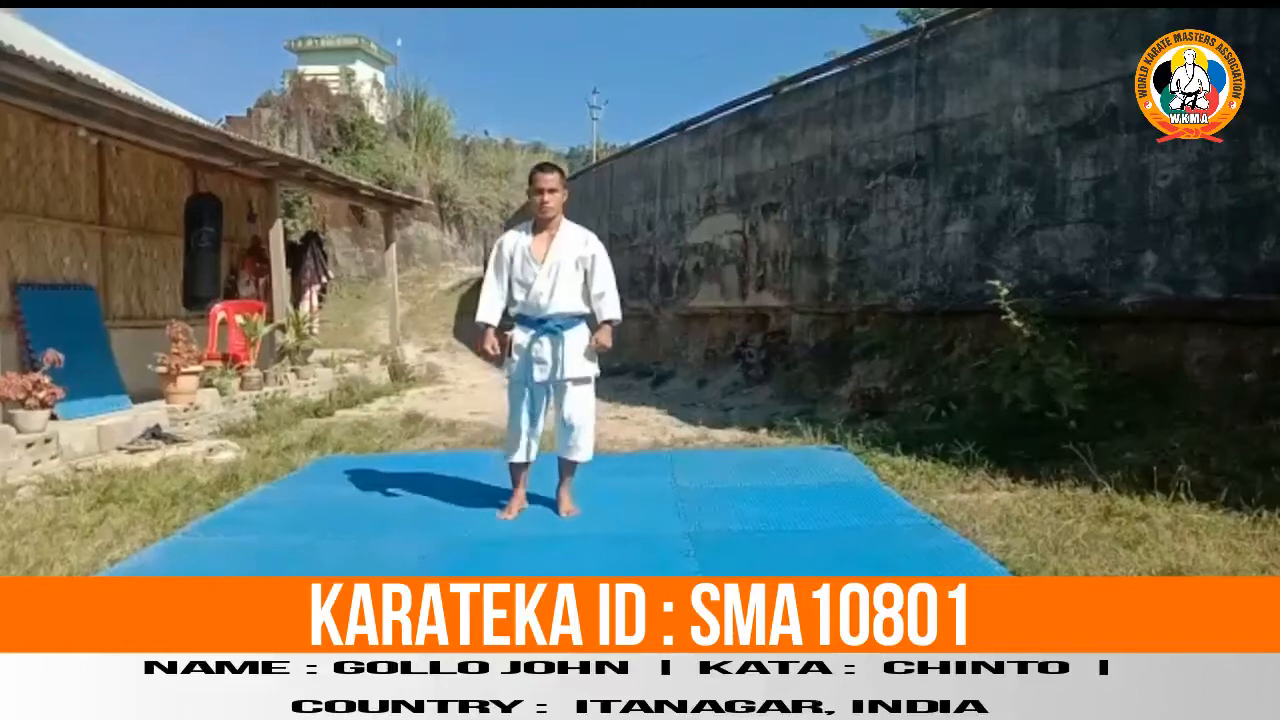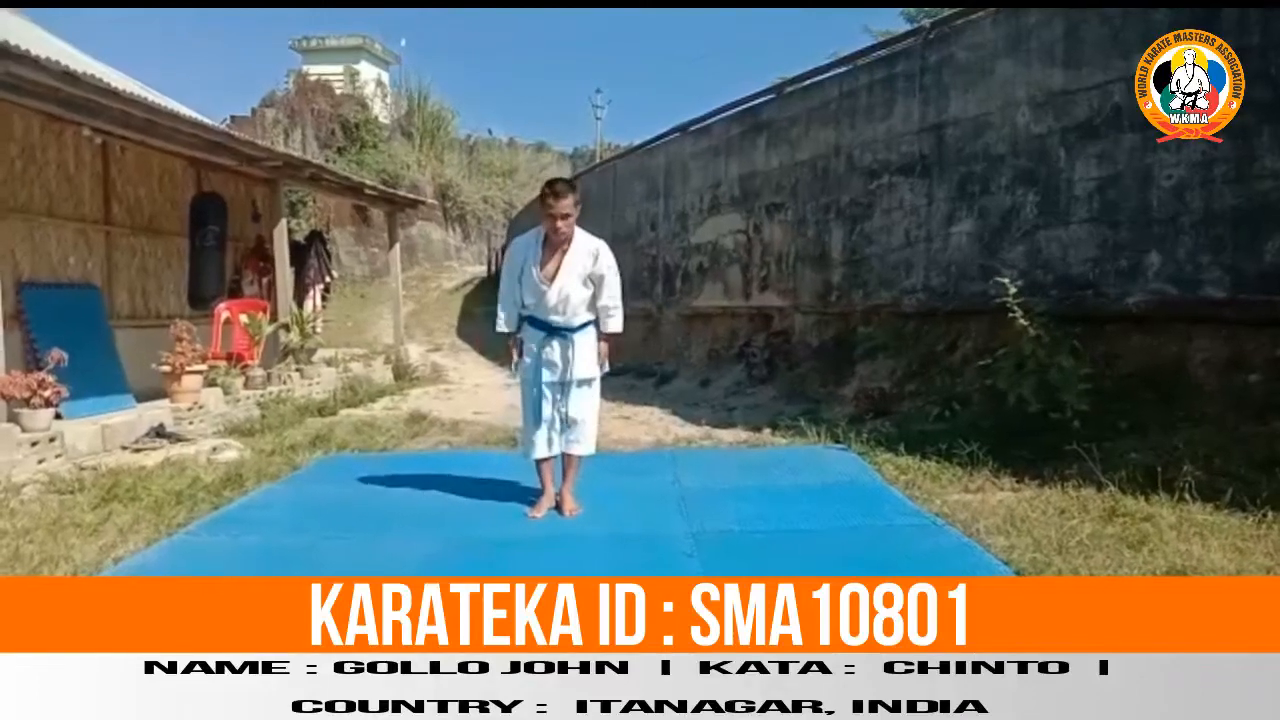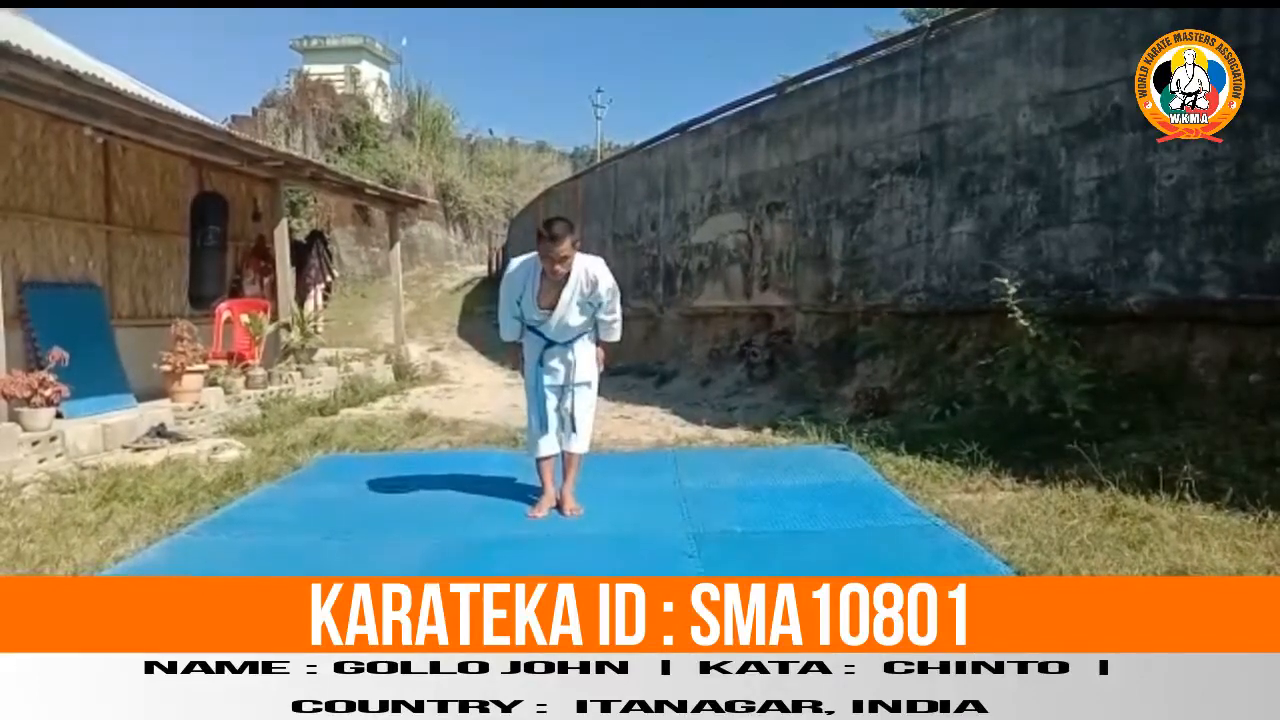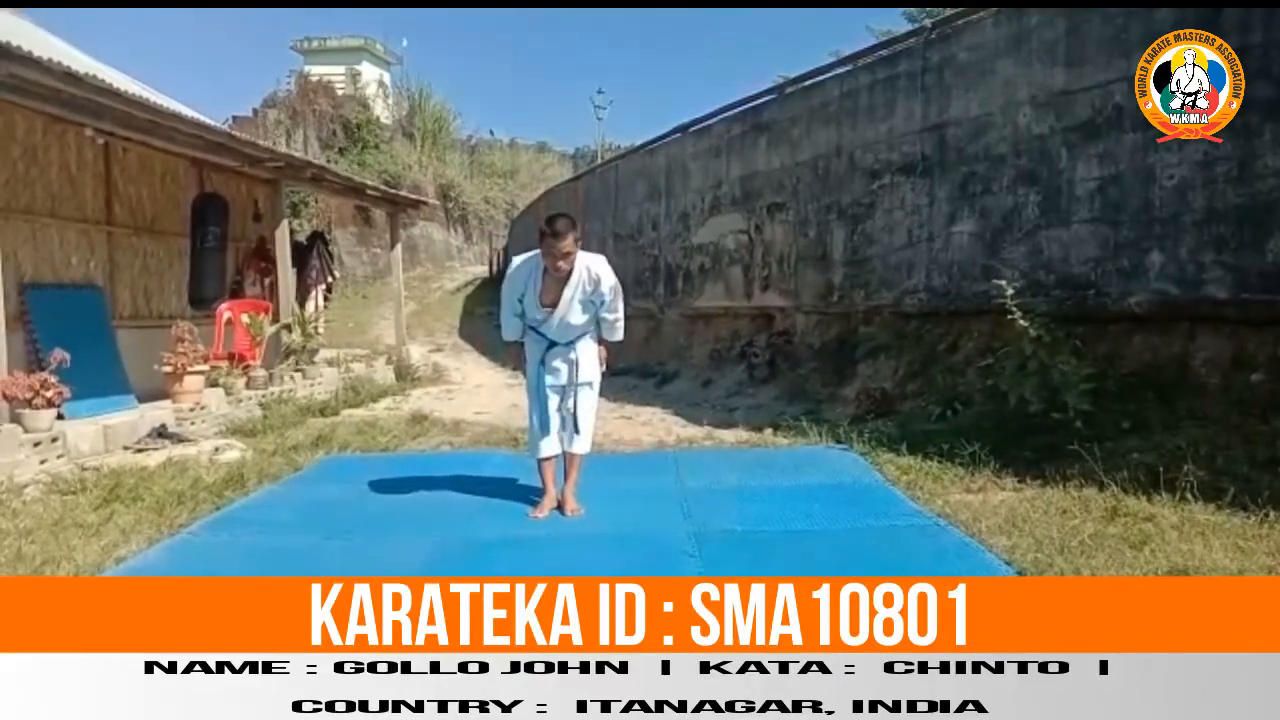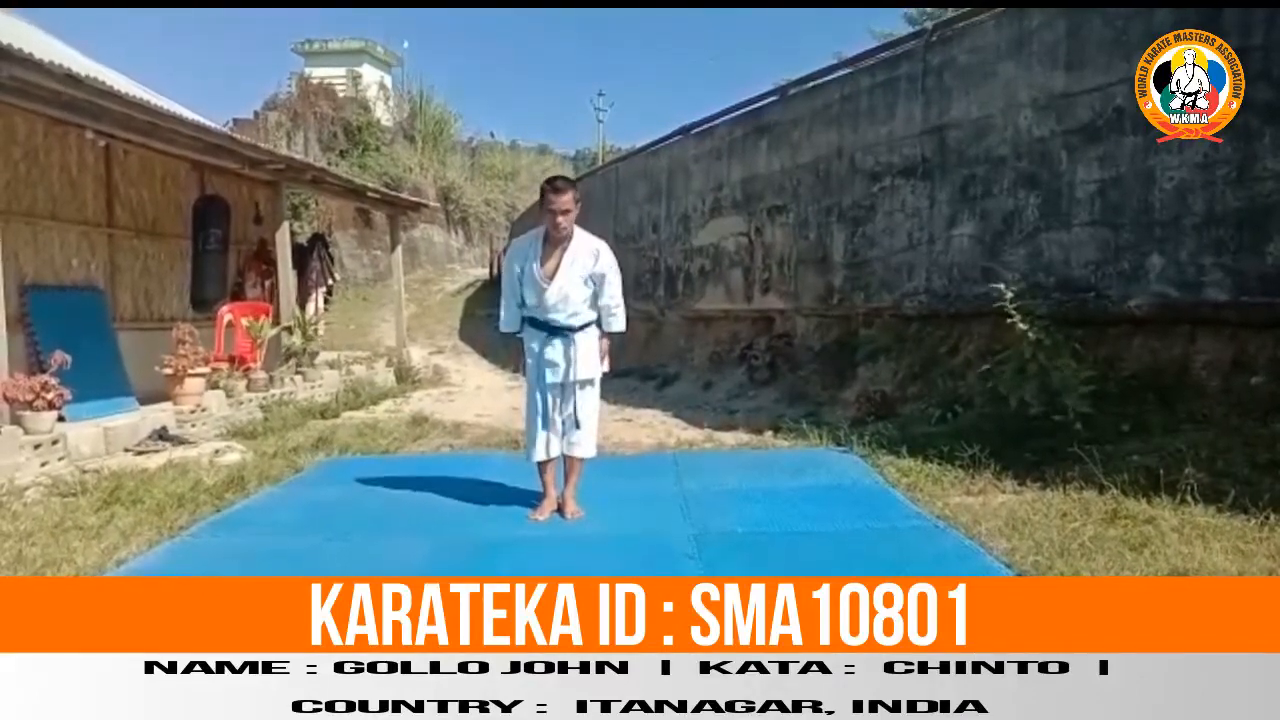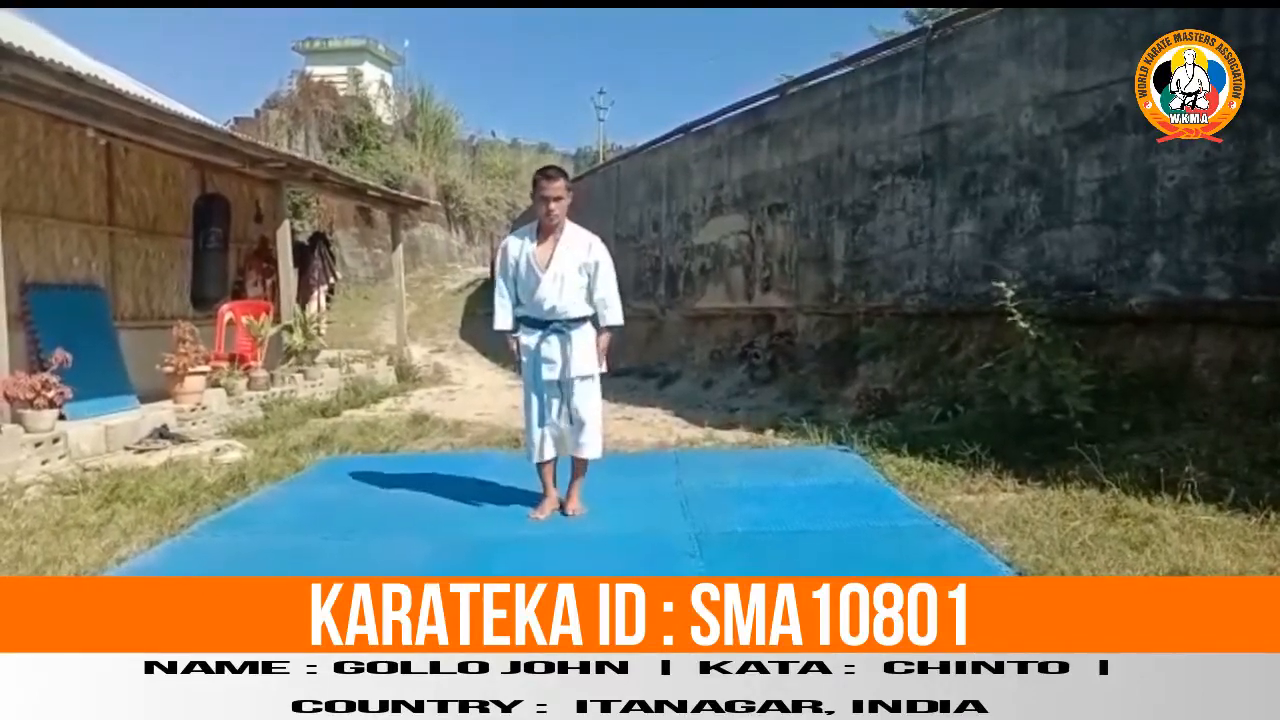
dt=0.7s
person 1, frame 1
left shoulder: (584, 240)
right shoulder: (510, 241)
left elbow: (603, 285)
right elbow: (495, 286)
left wrist: (606, 326)
right wrist: (488, 330)
left hip: (572, 338)
right hip: (527, 339)
left knee: (575, 417)
right knee: (522, 418)
left ankle: (564, 491)
right ankle: (518, 494)
person 1, frame 2
left shoulder: (595, 250)
right shoulder: (520, 247)
left elbow: (609, 298)
right elbow: (508, 297)
left wrist: (605, 339)
right wrist: (511, 338)
left hip: (580, 340)
right hip: (537, 340)
left knee: (578, 416)
right knee: (538, 417)
left ankle: (567, 490)
right ankle: (547, 491)
person 1, frame 3
left shoulder: (596, 274)
right shoulder: (517, 273)
left elbow: (609, 313)
right elbow: (509, 312)
left wrist: (601, 345)
right wrist: (514, 346)
left hip: (579, 347)
right hip: (538, 347)
left knee: (577, 417)
right knee: (541, 417)
left ankle: (568, 491)
right ankle: (547, 491)
person 1, frame 4
left shoulder: (598, 272)
right shoulder: (520, 270)
left elbow: (612, 312)
right elbow: (511, 311)
left wrist: (603, 344)
right wrist: (515, 345)
left hip: (582, 349)
right hip: (540, 348)
left knee: (579, 417)
right knee: (542, 417)
left ankle: (569, 491)
right ankle: (548, 492)
person 1, frame 5
left shoulder: (596, 251)
right shoulder: (520, 249)
left elbow: (610, 299)
right elbow: (511, 298)
left wrist: (605, 339)
right wrist: (516, 341)
left hip: (582, 343)
right hip: (539, 342)
left knee: (580, 417)
right knee: (541, 417)
left ankle: (569, 493)
right ankle: (548, 494)
person 1, frame 6
left shoulder: (588, 244)
right shoulder: (513, 245)
left elbow: (604, 291)
right elbow: (505, 294)
left wrist: (605, 333)
right wrist: (511, 338)
left hip: (578, 338)
right hip: (535, 340)
left knee: (585, 416)
right knee: (540, 418)
left ankle: (575, 491)
right ankle: (549, 494)
